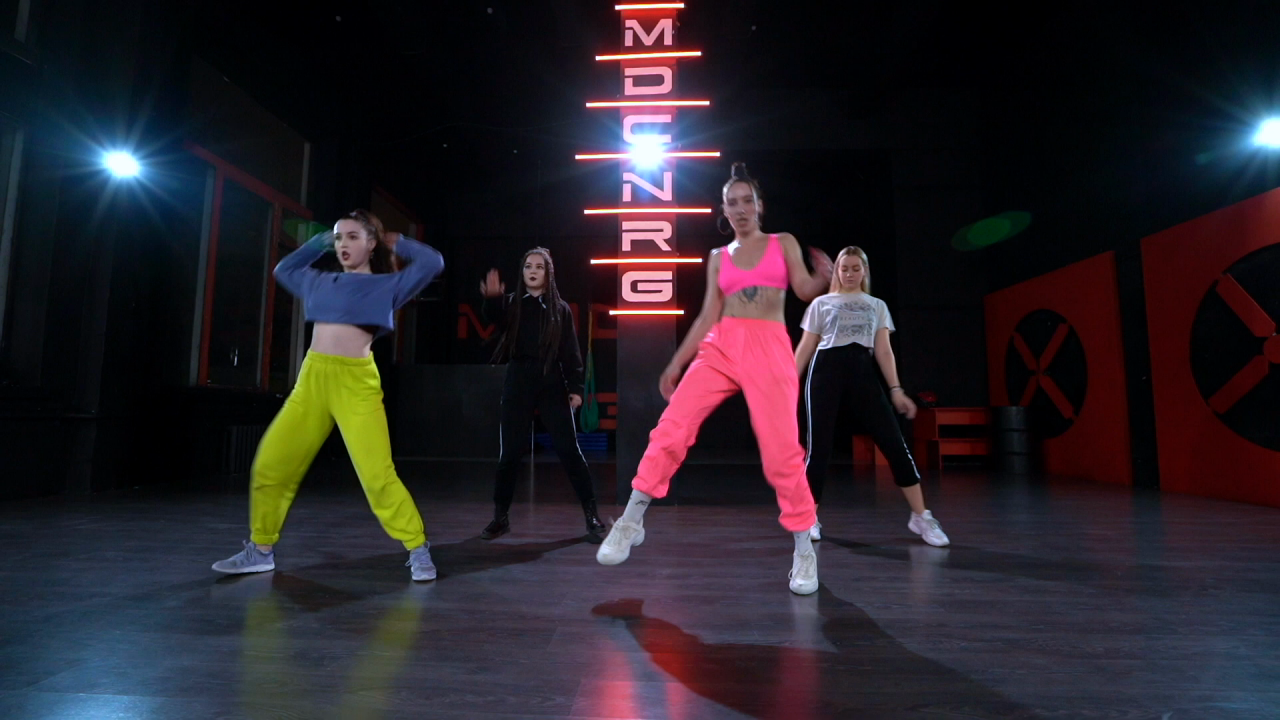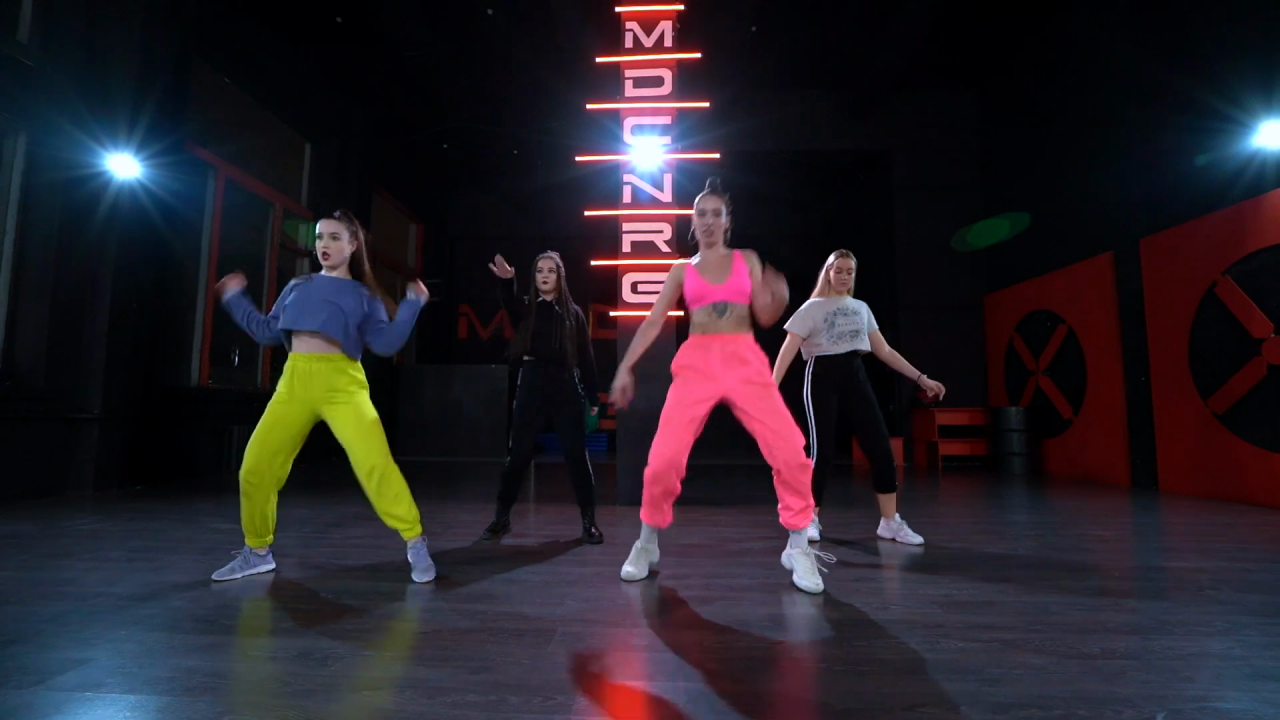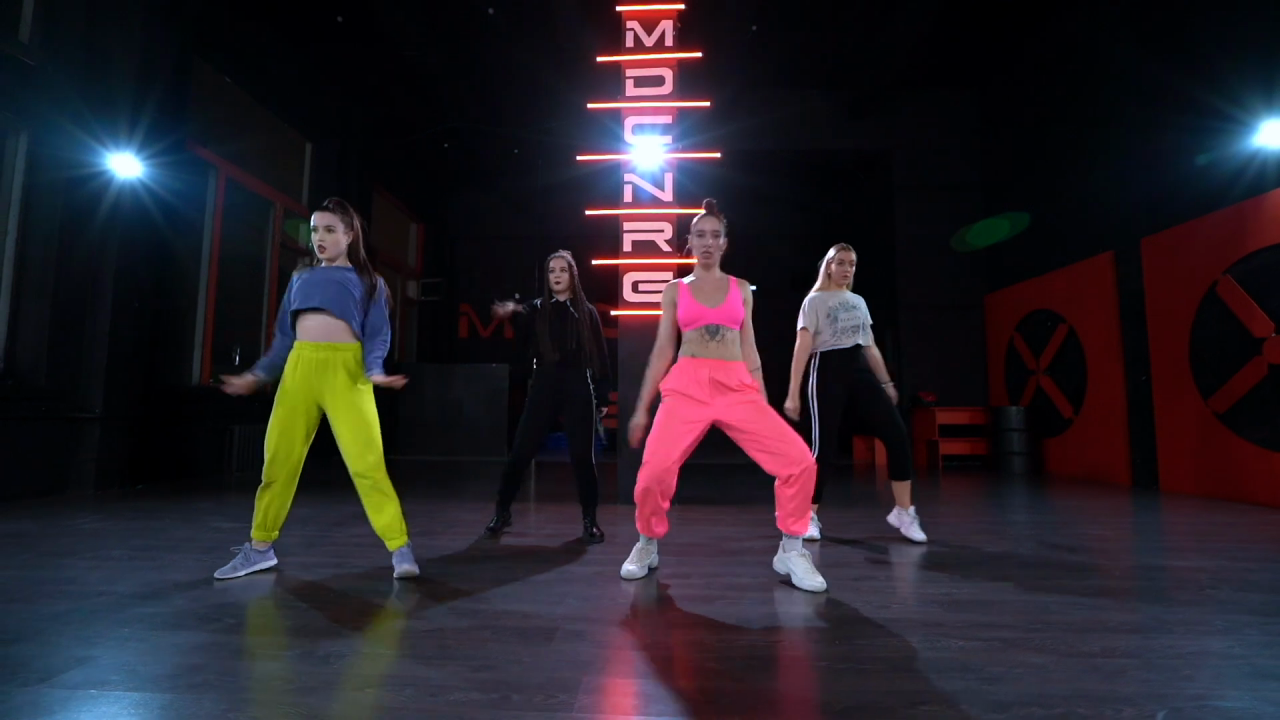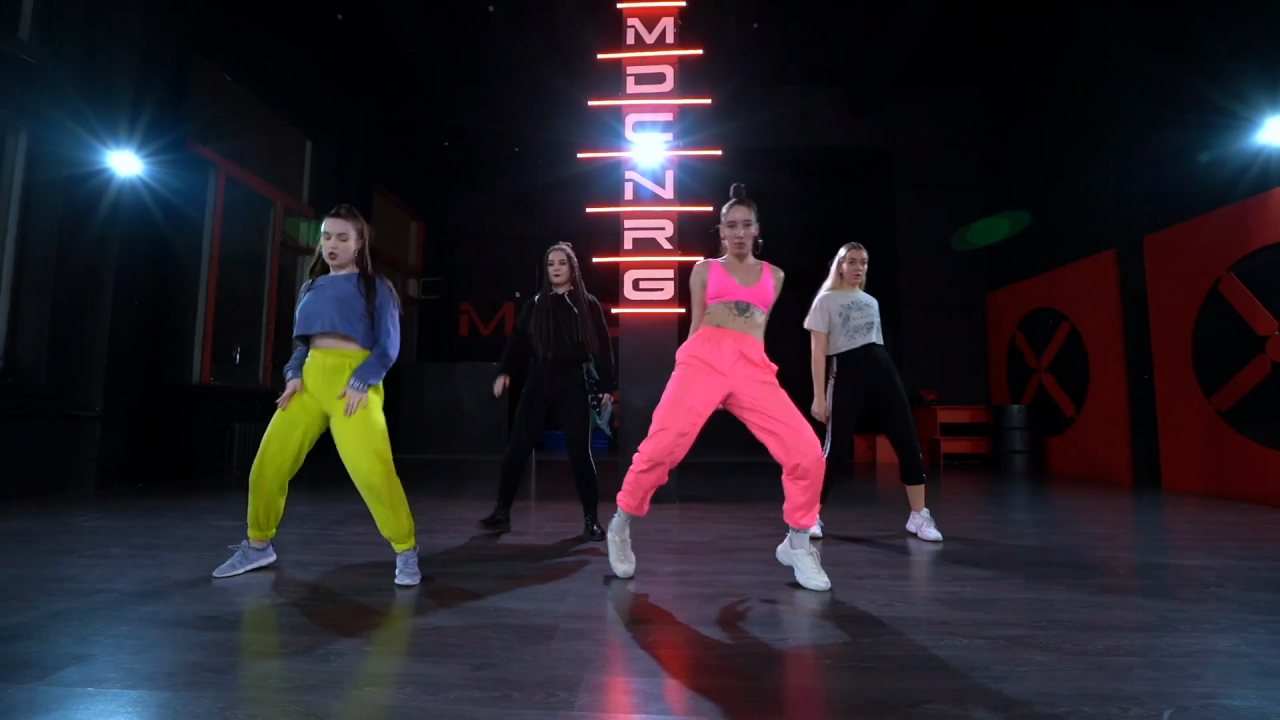
dt=0.2s
person 1, frame 1
left shoulder: (783, 243)
right shoulder: (720, 257)
left elbow: (805, 291)
left wrist: (823, 276)
right wrist: (676, 363)
left hip: (768, 350)
right hip: (721, 347)
left knee: (781, 454)
right knee: (672, 429)
left ankle: (803, 551)
right ankle: (632, 521)
person 1, frame 2
left shoulder: (748, 261)
right shoulder: (681, 270)
left elbow: (766, 318)
right elbow: (654, 321)
left wrist: (778, 296)
right wrist: (625, 366)
left hip: (746, 365)
right hip: (697, 365)
left knee: (791, 453)
right knee: (664, 460)
left ankle: (797, 546)
right ankle: (648, 542)
person 1, frame 3
left shoulder: (741, 289)
right shoulder: (676, 290)
left elbow: (748, 348)
right elbow: (662, 351)
left wrist: (761, 404)
right wrist: (642, 407)
left hip: (738, 391)
right hip: (686, 389)
left knee: (798, 462)
right knee: (654, 472)
left ankle: (792, 550)
right ankle: (648, 545)
person 1, frame 4
left shoulder: (772, 274)
right shoulder: (705, 269)
left wrist: (736, 394)
right wrist: (687, 376)
left hip: (753, 369)
right hip: (705, 360)
left knee: (807, 453)
right knee: (663, 446)
left ankle: (798, 544)
right ankle: (622, 527)
person 2, frame 1
left shoulder: (387, 284)
right shoulder: (323, 282)
left elbow: (433, 262)
right elbow: (286, 269)
left wrist: (398, 243)
right wrist: (323, 242)
left hip: (357, 385)
right hip: (311, 382)
left knee: (378, 476)
right knee: (268, 468)
left ankle: (418, 551)
right ankle: (261, 549)
person 2, frame 2
left shoulder: (365, 295)
right shoulder: (297, 288)
left elbow: (385, 343)
right elbow: (267, 333)
left wrist: (412, 305)
right wrist: (235, 299)
left hip: (344, 383)
right hip: (295, 381)
left knee: (376, 465)
right knee: (256, 471)
left ankle: (417, 544)
right ankle: (257, 550)
person 2, frame 3
left shoulder: (369, 282)
right shoulder: (300, 279)
left elbow: (377, 336)
right elbow: (285, 334)
left wrist: (374, 371)
right wrist: (259, 374)
left hip: (346, 372)
right hip: (299, 370)
left knee: (367, 464)
right knee: (278, 463)
left ankle: (400, 551)
right ankle: (260, 548)
person 2, frame 4
left shoulder: (375, 287)
right shoulder: (313, 287)
left elbow: (388, 344)
left wrist: (362, 382)
right wrist: (294, 374)
left hip: (356, 386)
right hip: (312, 384)
left knee: (372, 473)
right knee: (268, 467)
left ankle: (406, 553)
right ankle: (258, 545)
person 3, frame 1
left shoulder: (877, 305)
right shoulder: (821, 304)
left elbow: (884, 350)
right elbow: (805, 348)
left wrist: (897, 390)
left hip: (863, 371)
right hip: (826, 369)
left knee: (894, 443)
right knee: (819, 447)
left ankle: (921, 517)
right ankle: (812, 517)
person 3, frame 2
left shoulder: (861, 308)
right shoulder: (813, 307)
left elbow: (883, 350)
right elbow: (789, 349)
left wrist: (921, 378)
left hip: (855, 377)
right hip: (822, 376)
left knee: (879, 449)
right knee: (823, 451)
left ankle: (890, 521)
right ankle: (811, 518)
person 3, frame 3
left shoulder: (858, 302)
right shoulder: (815, 301)
right elbow: (803, 348)
left wrist: (887, 383)
right wrist: (793, 393)
left hip: (860, 372)
right hip: (828, 371)
left knee: (897, 436)
right knee: (824, 447)
left ankle: (904, 512)
right ankle: (809, 517)
person 3, frame 4
left shoulder: (870, 301)
right shoulder: (826, 301)
right elbow: (819, 350)
left wrist: (869, 391)
right wrist: (819, 396)
left hip: (881, 369)
right hip: (846, 372)
left knee: (907, 441)
right knee: (837, 448)
left ankle: (919, 516)
person 4, frame 1
left shoulder: (560, 308)
right shoulder: (512, 303)
left elbow: (571, 351)
right elbow: (493, 317)
left wrist: (576, 387)
right wrist: (490, 295)
left hip: (553, 384)
right hip: (518, 382)
left knee: (569, 450)
right knee: (510, 453)
left ankle: (591, 515)
right ankle: (500, 517)
person 4, frame 2
left shoulder: (573, 313)
right shoulder: (525, 306)
left elbow: (586, 357)
right elbow: (510, 305)
left wrist: (592, 396)
right wrist: (506, 279)
left hip: (567, 388)
right hip: (532, 385)
left knee: (576, 456)
right knee: (519, 455)
left ankle: (588, 521)
right ankle: (502, 517)
person 4, frame 3
left shoulder: (586, 312)
right shoulder: (537, 309)
left elbow: (600, 356)
right elbow: (523, 330)
left wrist: (603, 397)
right wrist: (512, 309)
left hip: (579, 388)
right hip: (544, 386)
left knee: (582, 456)
right knee: (520, 453)
left ankle: (589, 520)
right ankle: (502, 513)
person 4, frame 4
left shoulder: (588, 305)
right shoulder: (536, 304)
left elbow: (602, 347)
right elbow: (517, 341)
left wrist: (606, 385)
right wrist: (505, 372)
left hip: (574, 386)
right hip: (539, 384)
left knee: (579, 454)
right knee: (517, 450)
left ankle: (591, 518)
right ankle: (502, 512)
